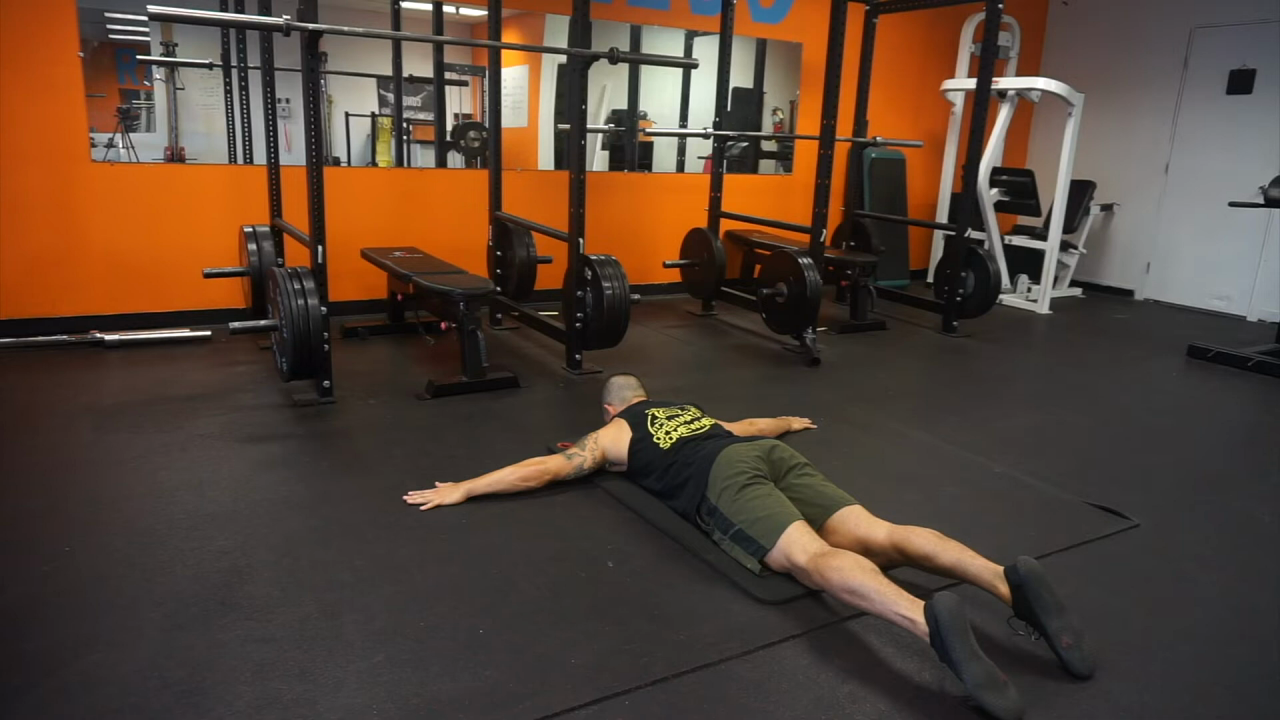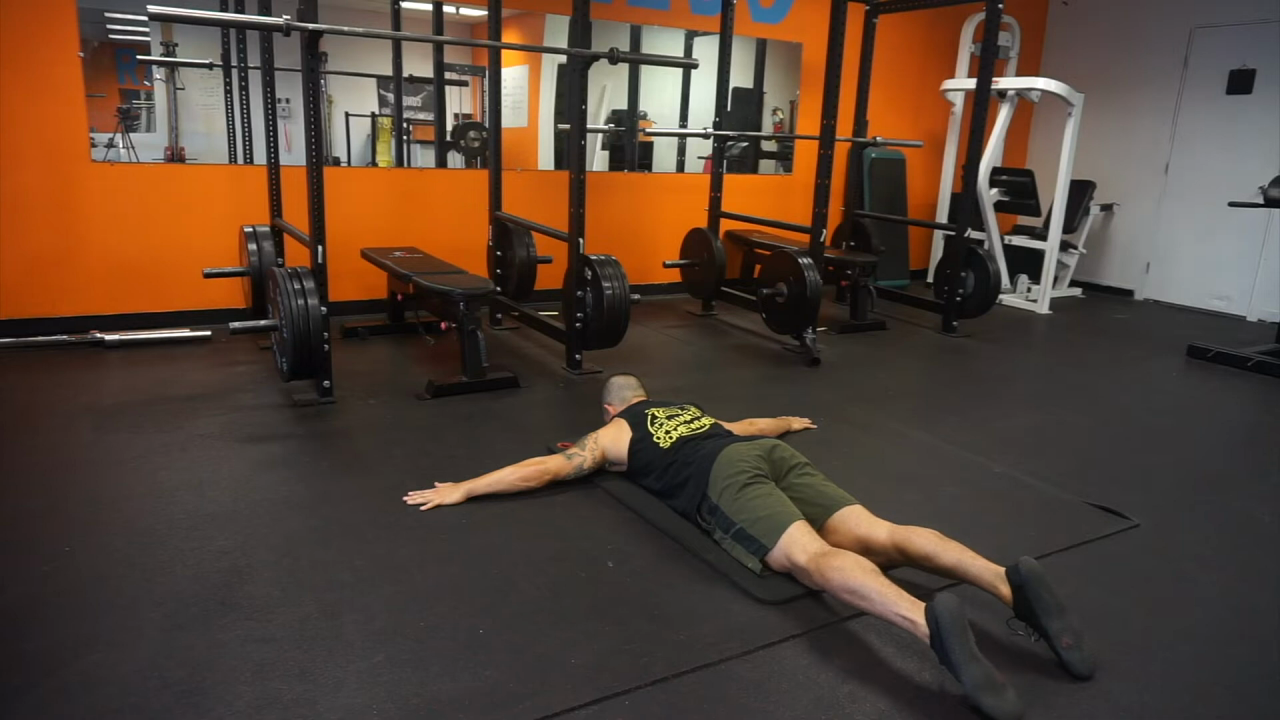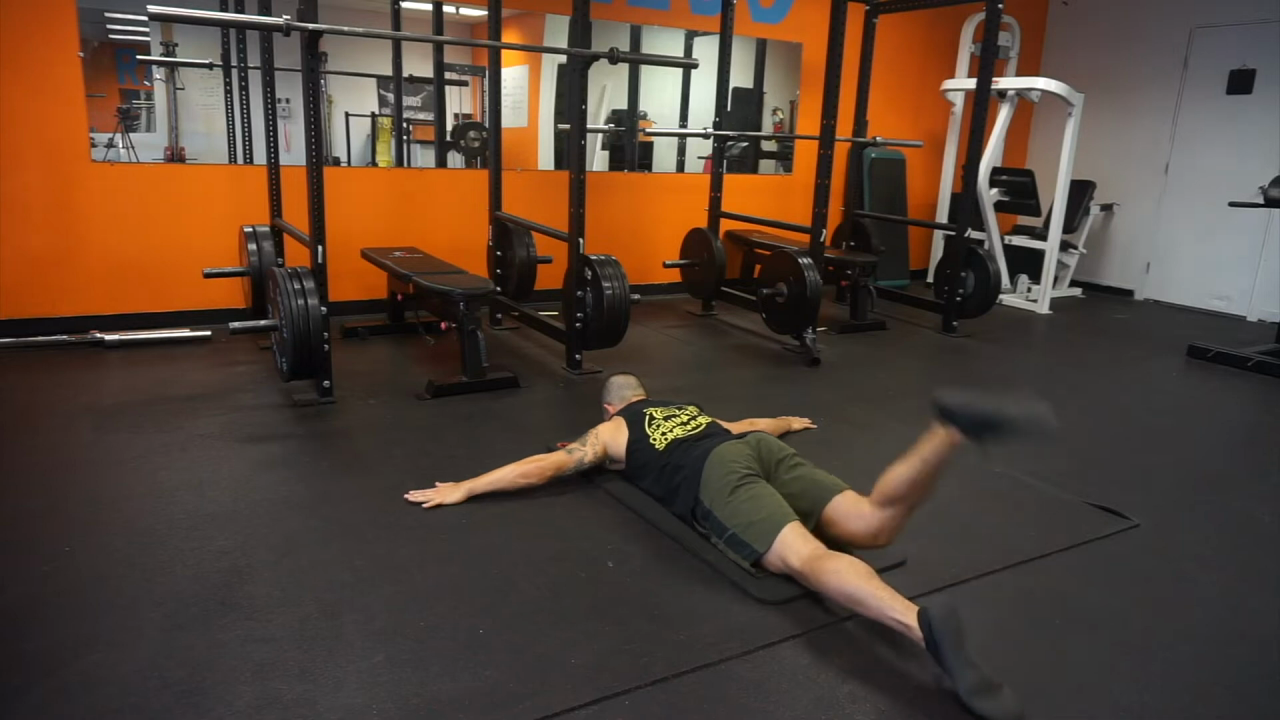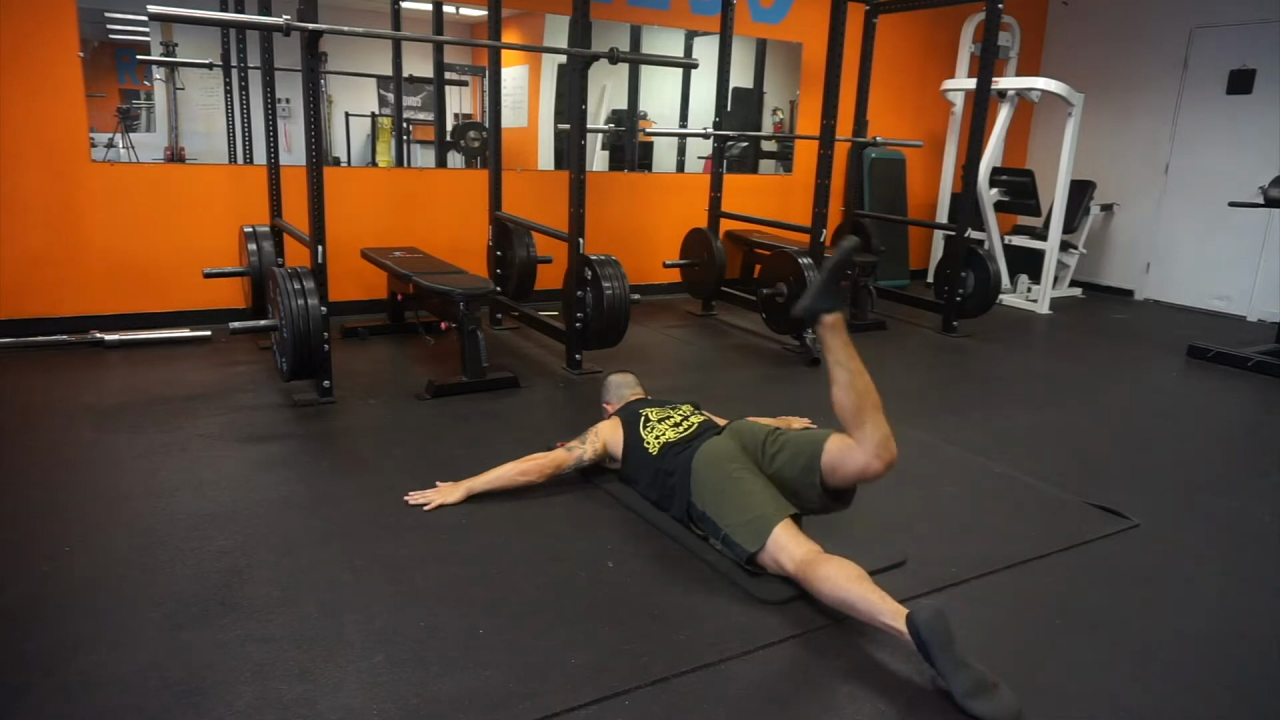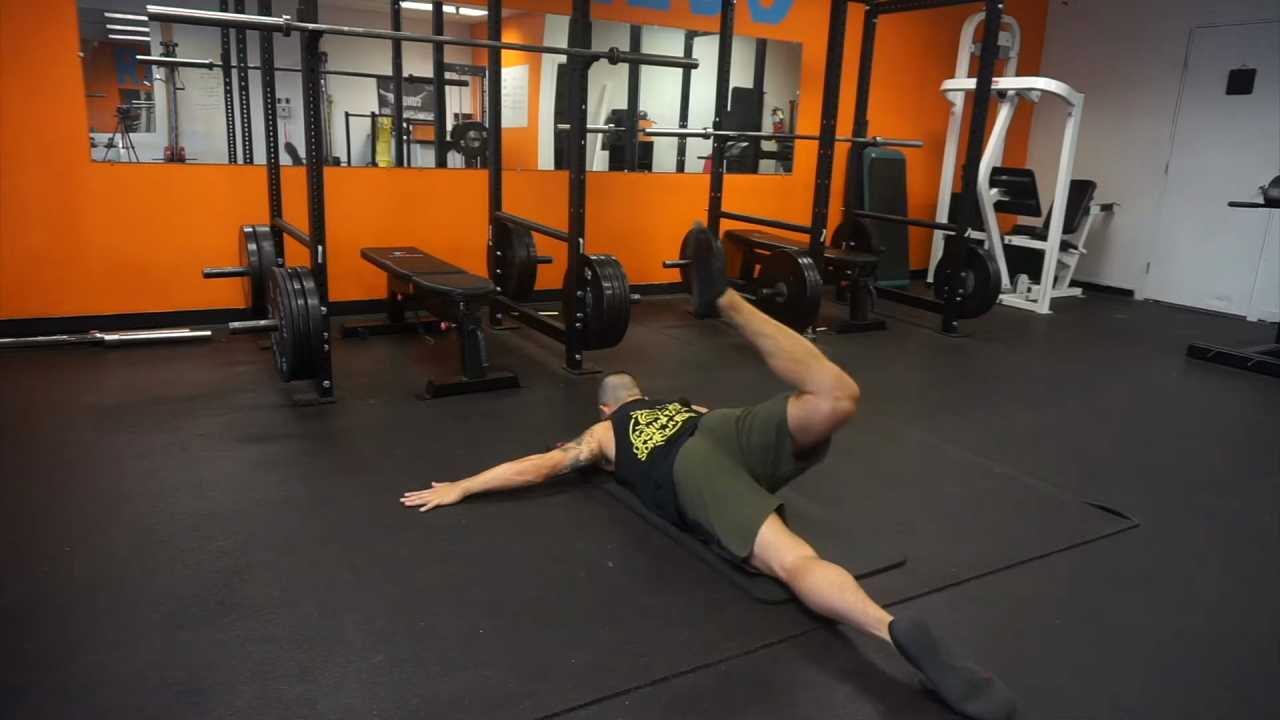
dt=0.5s
person 1, frame 1
left shoulder: (612, 435)
right shoulder: (688, 409)
left elbow: (542, 468)
right elbow: (755, 425)
left wrist: (460, 488)
right wrist: (787, 421)
left hip: (727, 480)
right hip: (773, 453)
left knee: (815, 560)
right knee: (875, 536)
left ankle: (930, 619)
right ankle: (1008, 580)
person 1, frame 2
left shoulder: (613, 434)
right shoulder: (688, 409)
left elbow: (543, 470)
right elbow: (757, 425)
left wrist: (460, 489)
right wrist: (790, 423)
left hip: (727, 480)
right hip: (773, 455)
left knee: (816, 559)
right knee: (879, 537)
left ankle: (929, 621)
right ankle: (1009, 582)
person 1, frame 3
left shoulder: (610, 432)
right shoulder: (685, 408)
left elbow: (545, 465)
right elbow: (748, 424)
left wrist: (464, 487)
right wrist: (788, 422)
left hip: (720, 480)
right hip: (758, 450)
left knee: (811, 559)
right knee: (872, 520)
left ankle: (923, 623)
right ankle: (951, 422)
person 1, frame 4
left shoulder: (608, 432)
right shoulder: (687, 408)
left elbow: (542, 465)
right elbow: (747, 421)
left wrist: (461, 489)
right wrist: (787, 422)
left hip: (709, 473)
right hip: (747, 438)
left knee: (802, 559)
right knee: (873, 453)
left ankle: (912, 626)
right ankle: (828, 317)
person 1, frame 5
left shoulder: (602, 434)
right shoulder: (681, 403)
left elbow: (535, 468)
right elbow: (723, 417)
left wrist: (456, 488)
left hip: (692, 472)
right hip: (722, 429)
left knee: (795, 562)
left ankle: (895, 631)
